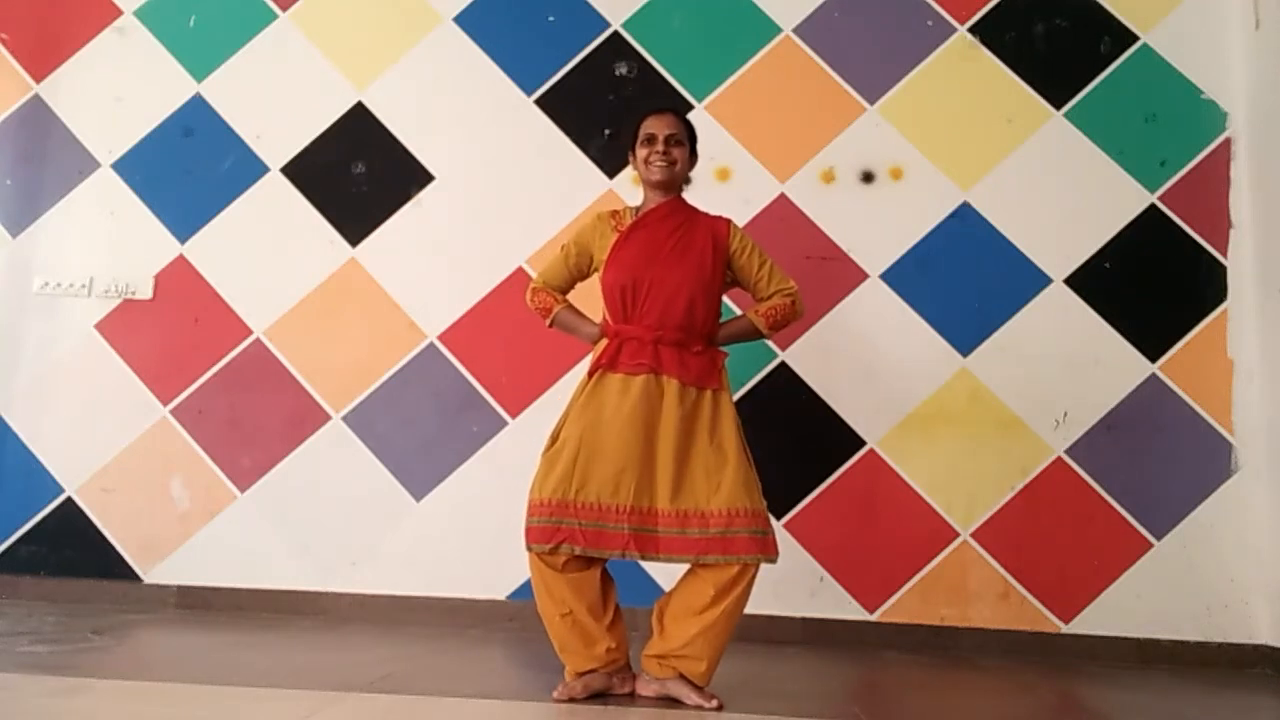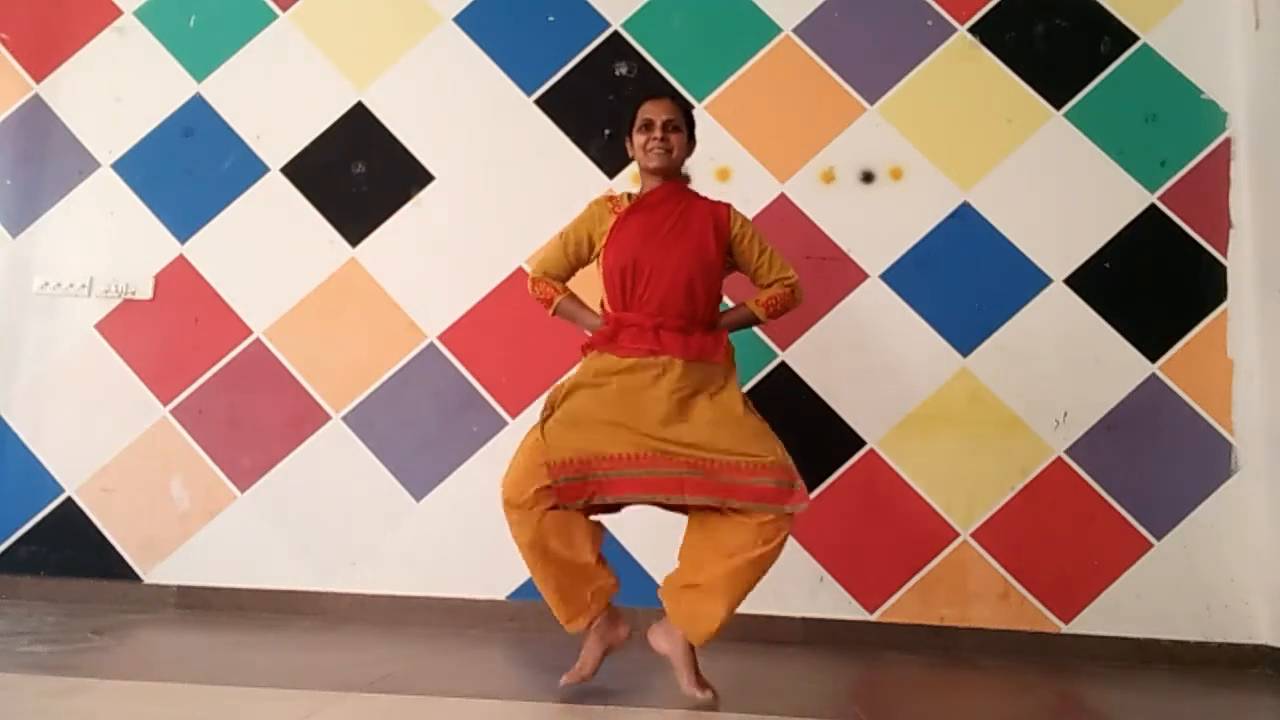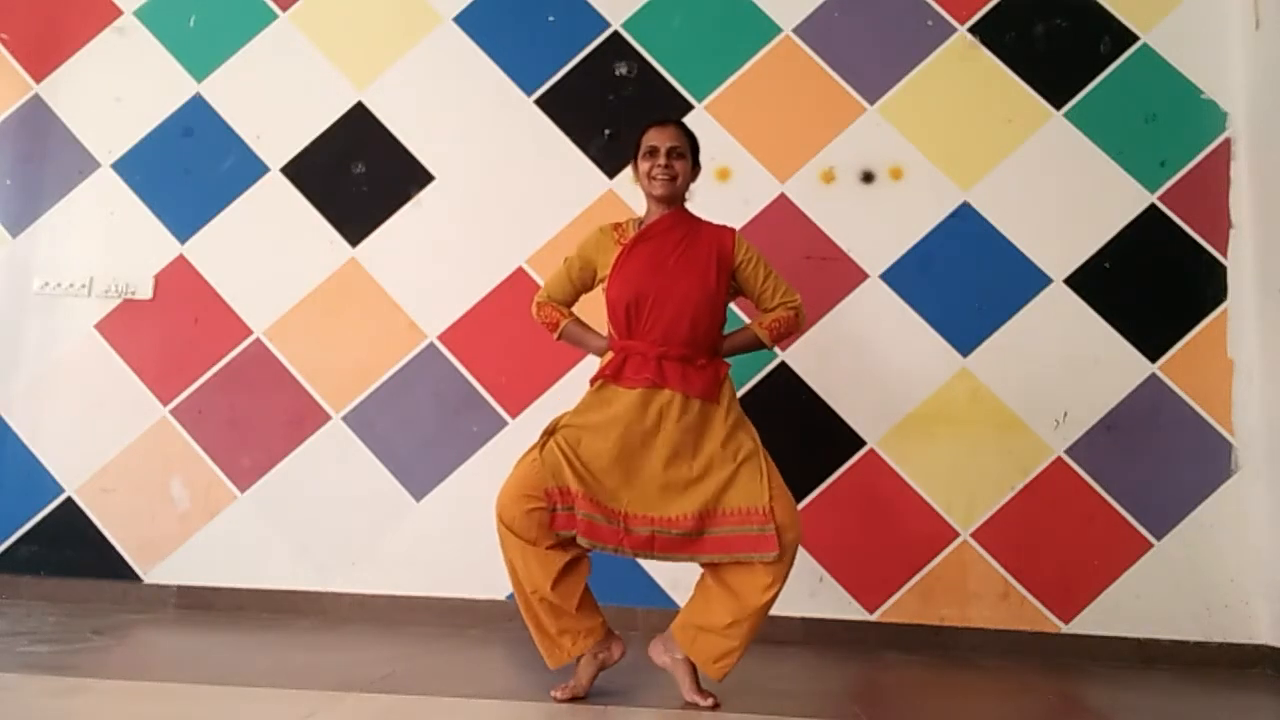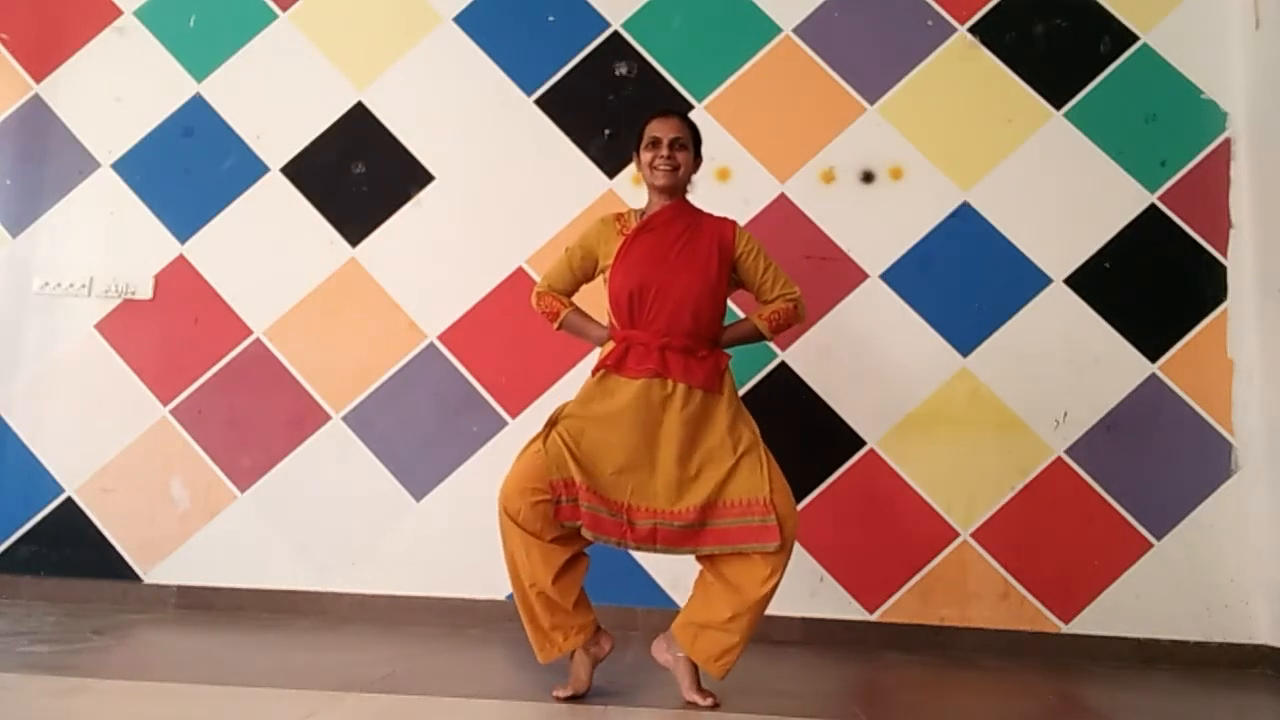
dt=0.5s
person 1, frame 1
left shoulder: (720, 234)
right shoulder: (605, 228)
left elbow: (785, 299)
right elbow: (541, 290)
left wrist: (714, 335)
right wrist: (598, 333)
left hip: (694, 402)
right hip: (615, 396)
left knee: (734, 540)
right knee: (555, 529)
left ankle: (670, 666)
right ankle: (601, 663)
person 1, frame 2
left shoulder: (720, 218)
right shoulder: (604, 213)
left elbow: (784, 286)
right elbow: (543, 277)
left wrist: (718, 321)
right wrist: (596, 322)
left hip: (697, 383)
right hip: (616, 376)
left knee: (769, 496)
right knee: (525, 489)
left ankle: (680, 626)
right ankle: (600, 617)
person 1, frame 3
left shoulder: (725, 244)
right shoulder: (608, 242)
left elbow: (788, 311)
right elbow: (547, 304)
left wrist: (718, 346)
right wrist: (604, 346)
left hip: (702, 415)
right hip: (619, 408)
left knee: (772, 534)
right knee: (520, 505)
left ankle: (684, 644)
right ankle: (590, 640)
person 1, frame 4
left shoulder: (725, 236)
right shoulder: (608, 232)
left elbow: (787, 302)
right elbow: (546, 293)
left wrist: (718, 337)
right wrist: (604, 335)
left hip: (701, 406)
right hip: (620, 396)
left knee: (768, 526)
right knee: (523, 496)
left ankle: (685, 645)
right ankle: (581, 638)
